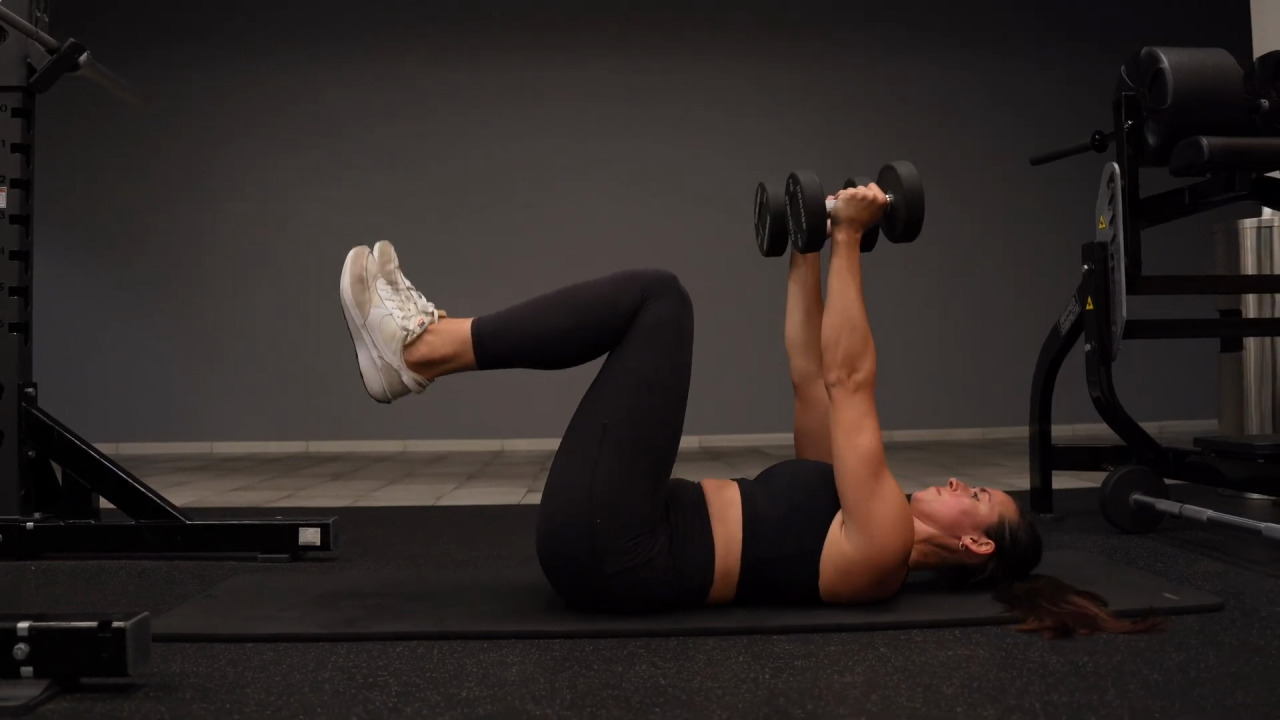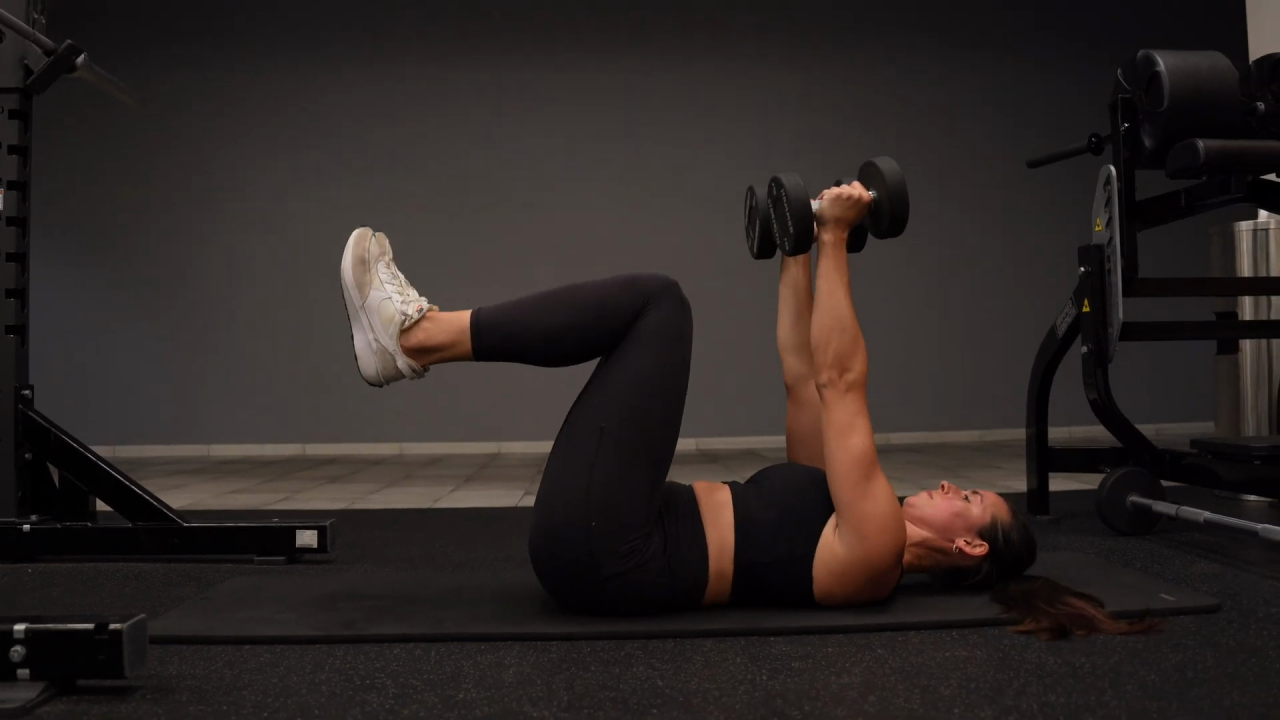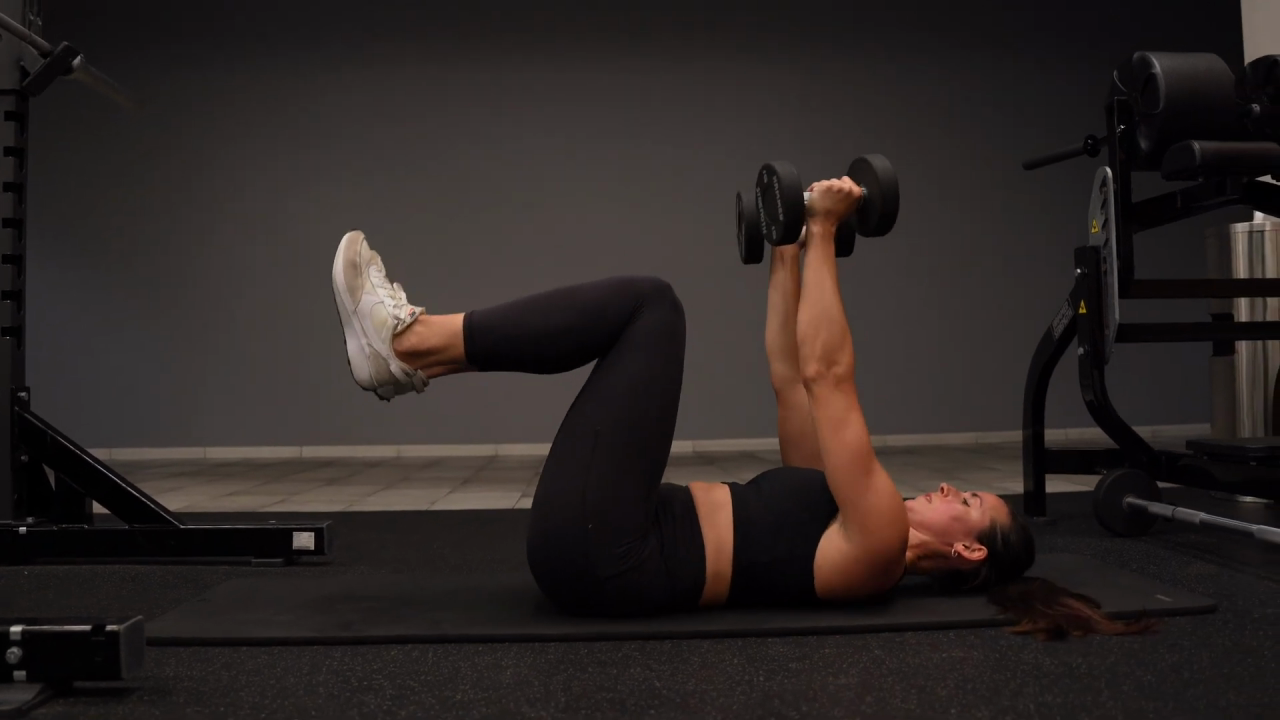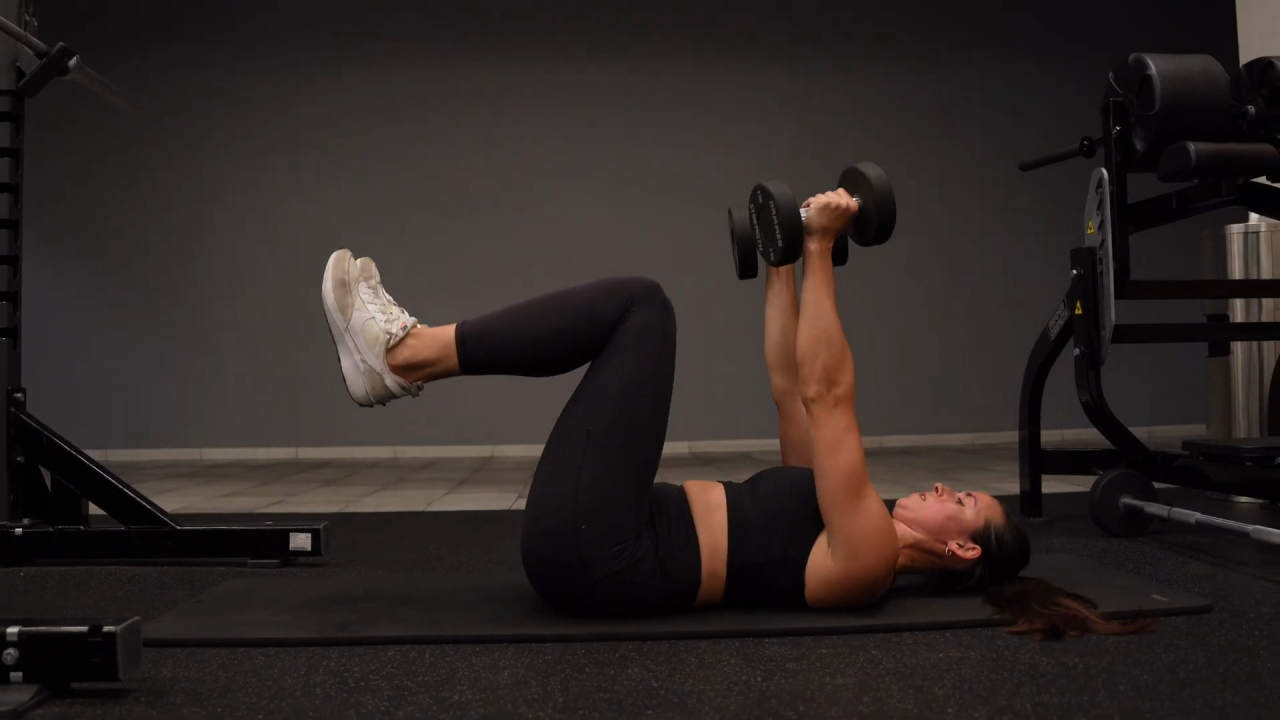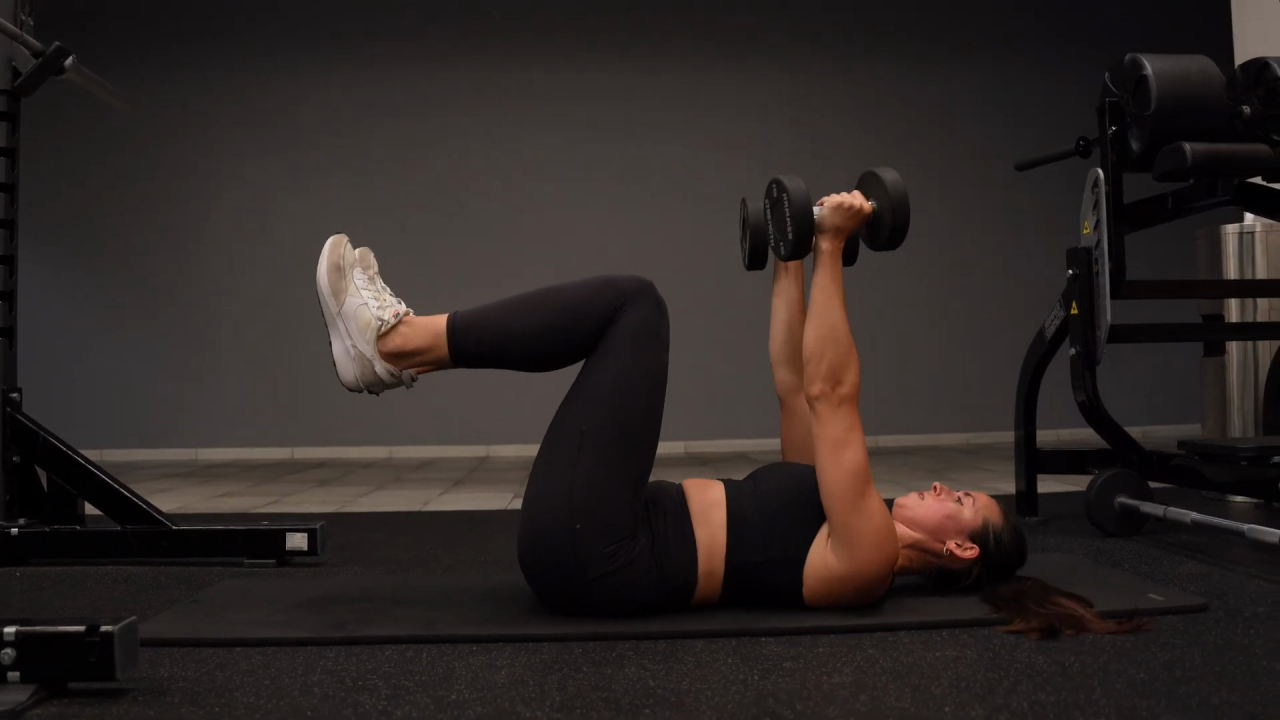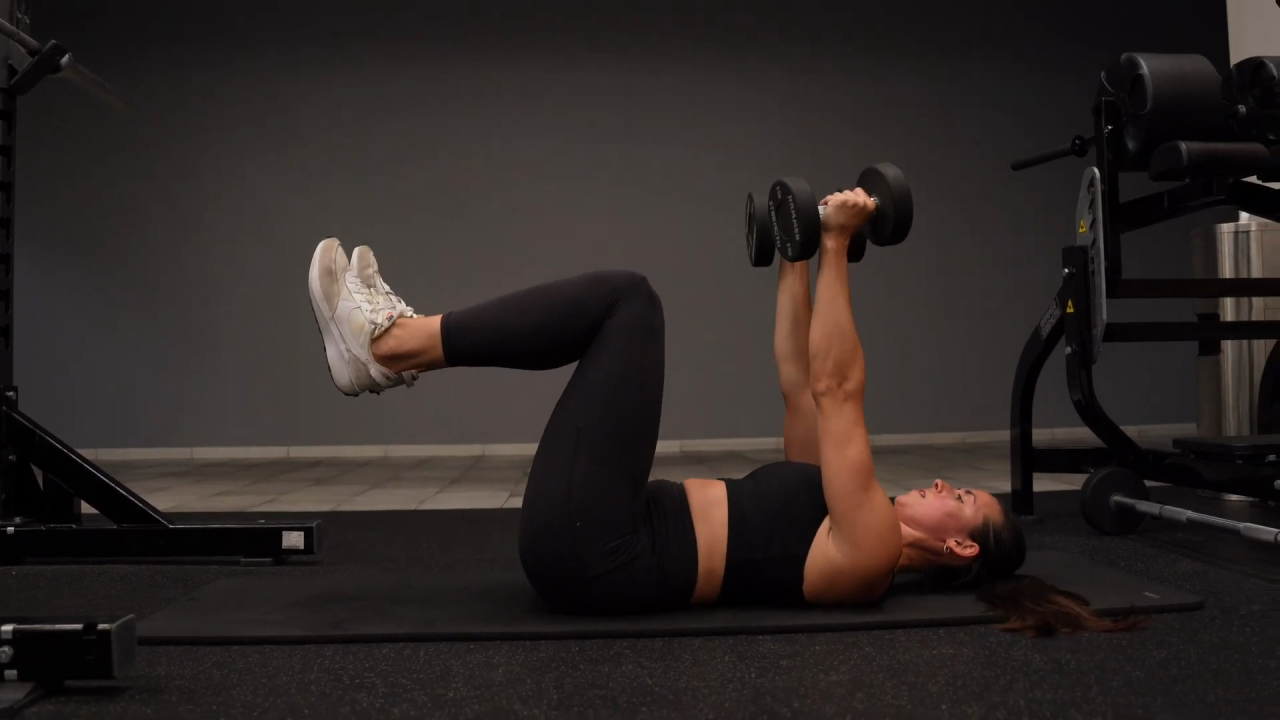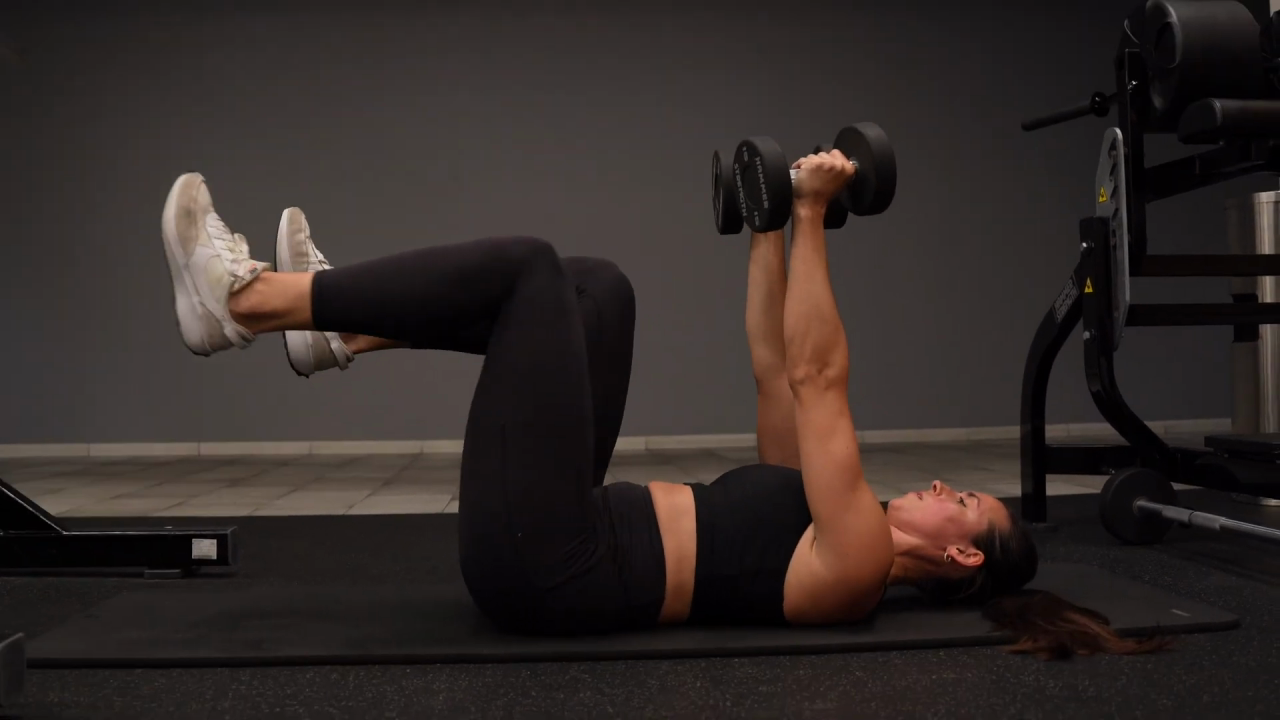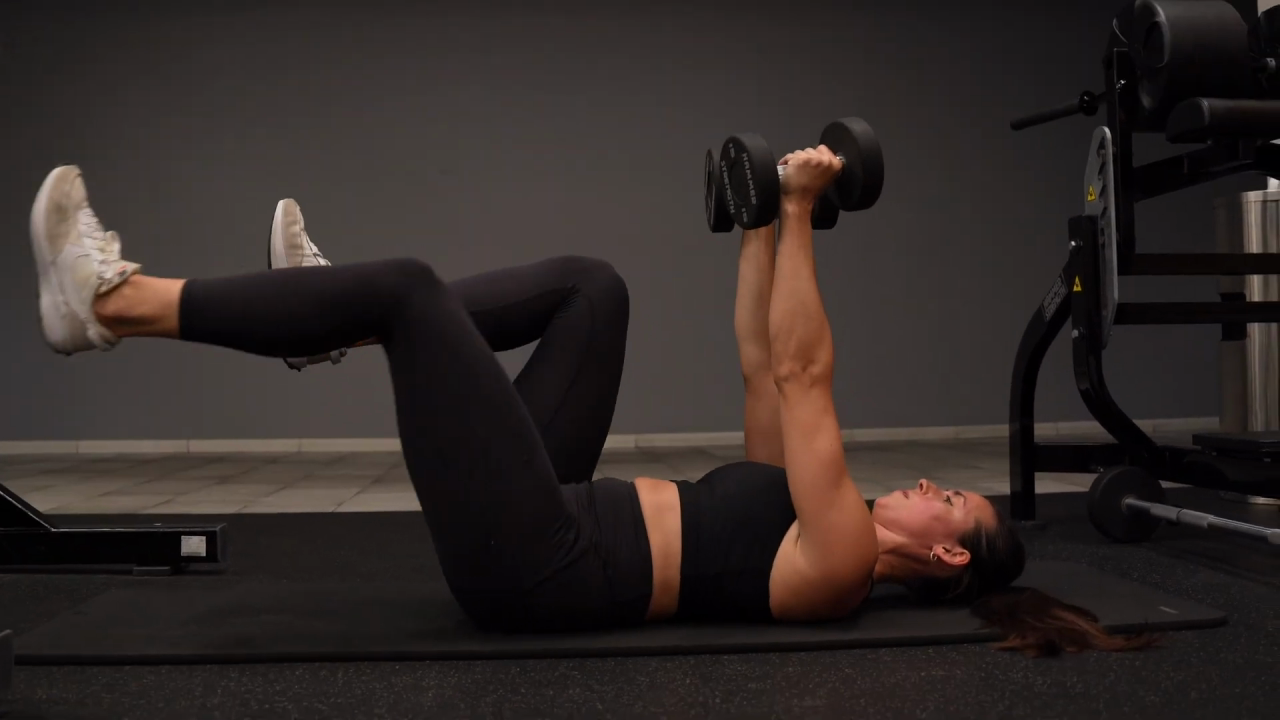
dt=0.2s
person 1, frame 1
left shoulder: (883, 547)
right shoulder: (853, 517)
left elbow: (851, 381)
right elbow: (810, 376)
left wrist: (847, 240)
right wrist: (806, 249)
left hip: (608, 552)
right hip: (608, 541)
left knee: (656, 297)
right knee: (649, 309)
left ankle: (422, 351)
right ankle: (429, 341)
person 1, frame 2
left shoulder: (874, 550)
right shoulder: (846, 521)
left elbow: (840, 385)
right elbow: (803, 380)
left wrist: (835, 240)
right wrist: (795, 252)
left hip: (601, 553)
right hip: (601, 542)
left knee: (657, 303)
right knee: (648, 315)
left ankle: (417, 337)
right ankle: (422, 337)
person 1, frame 3
left shoulder: (876, 549)
right shoulder: (845, 521)
left elbow: (829, 379)
right elbow: (790, 377)
left wrist: (823, 233)
right wrist: (786, 251)
left hip: (600, 555)
right hip: (604, 544)
left knee: (648, 305)
right knee: (642, 316)
left ankle: (409, 341)
right ankle: (417, 350)
person 1, frame 4
left shoulder: (868, 559)
right shoulder: (839, 526)
left elbow: (826, 397)
right elbow: (789, 387)
left wrist: (820, 249)
right wrist: (781, 263)
left hip: (593, 557)
right hip: (595, 544)
left knee: (639, 306)
right knee: (631, 317)
left ankle: (406, 353)
right ankle: (410, 358)
person 1, frame 5
left shoulder: (866, 558)
right shoulder: (837, 525)
left elbow: (830, 396)
right elbow: (792, 382)
left wrist: (831, 250)
right wrist: (790, 259)
left hip: (589, 553)
right hip: (590, 544)
left knee: (632, 305)
right knee: (630, 315)
left ankle: (398, 344)
right ankle: (406, 344)
person 1, frame 6
left shoulder: (869, 554)
right shoulder: (841, 522)
left elbow: (838, 390)
right elbow: (796, 381)
left wrist: (836, 248)
right wrist: (796, 257)
left hip: (591, 554)
right hip: (593, 544)
left knee: (626, 298)
right knee: (625, 310)
left ankle: (390, 343)
right ankle: (400, 342)
person 1, frame 7
left shoulder: (855, 567)
right shoulder: (819, 528)
left elbow: (816, 380)
right elbow: (772, 369)
left wrist: (811, 218)
right wrist: (769, 229)
left hip: (547, 568)
right hip: (563, 545)
left knee: (531, 268)
right knee: (595, 287)
left ankle: (253, 298)
right ankle: (342, 328)
person 1, frame 8
left shoulder: (839, 562)
right shoulder: (805, 523)
left elbow: (801, 376)
right elbow: (760, 361)
left wrist: (800, 214)
right wrist: (759, 222)
left hip: (534, 566)
right hip: (549, 528)
left knee: (416, 287)
right knee: (591, 285)
left ankle: (117, 300)
right ankle: (334, 319)
